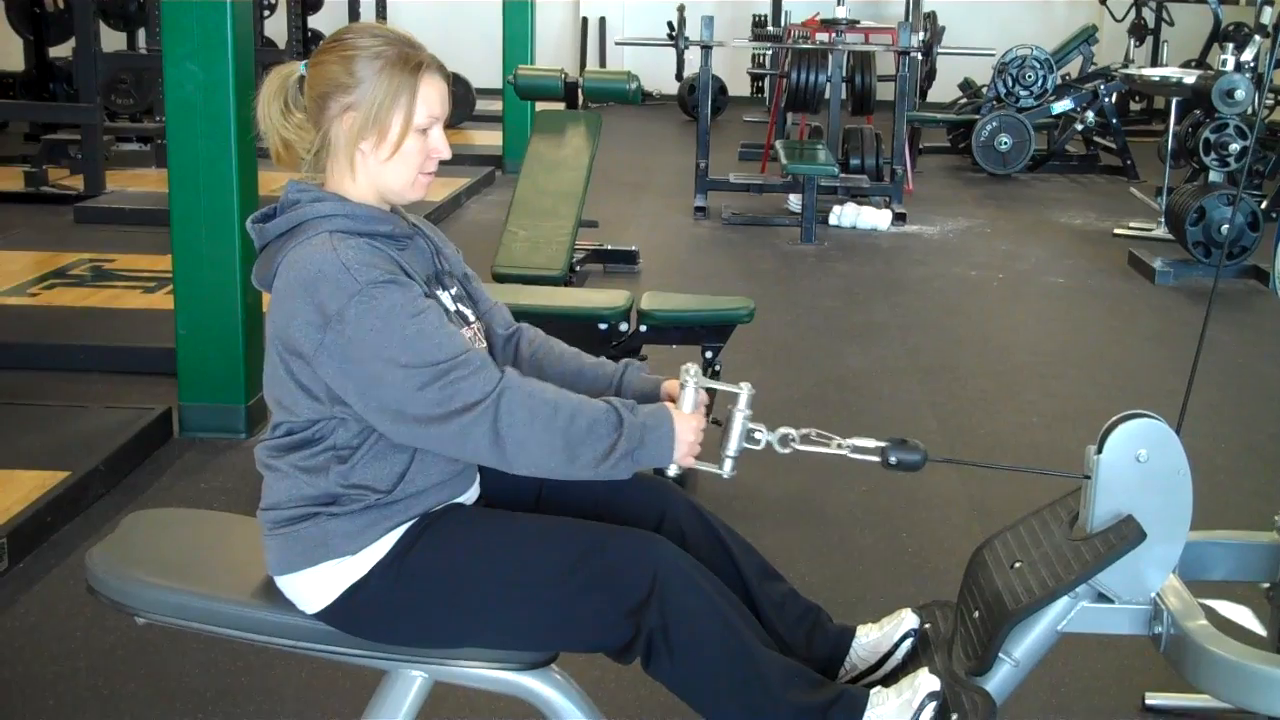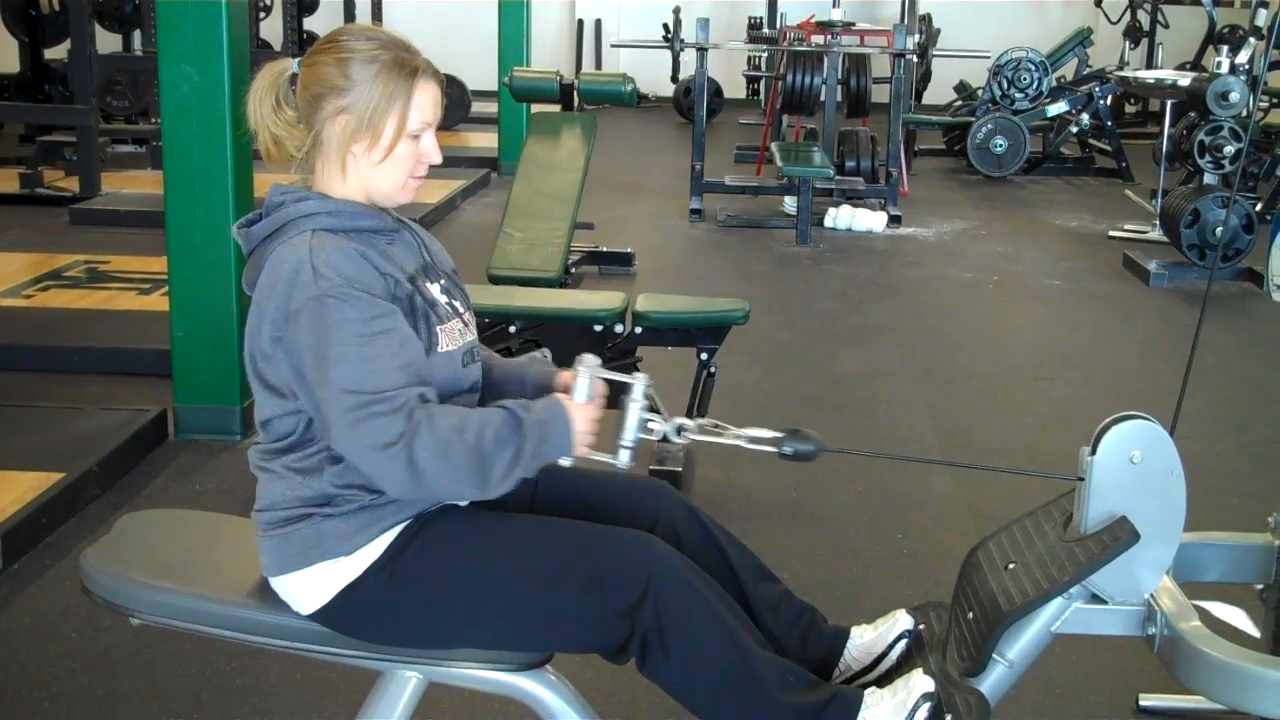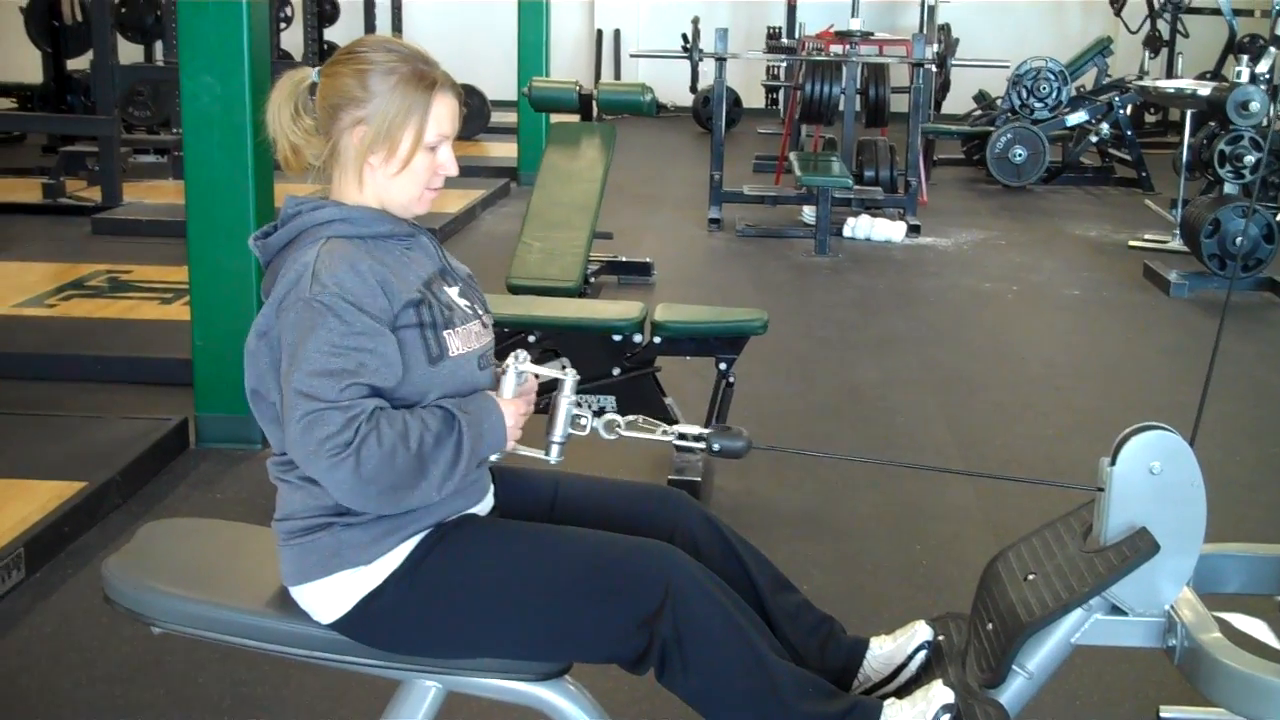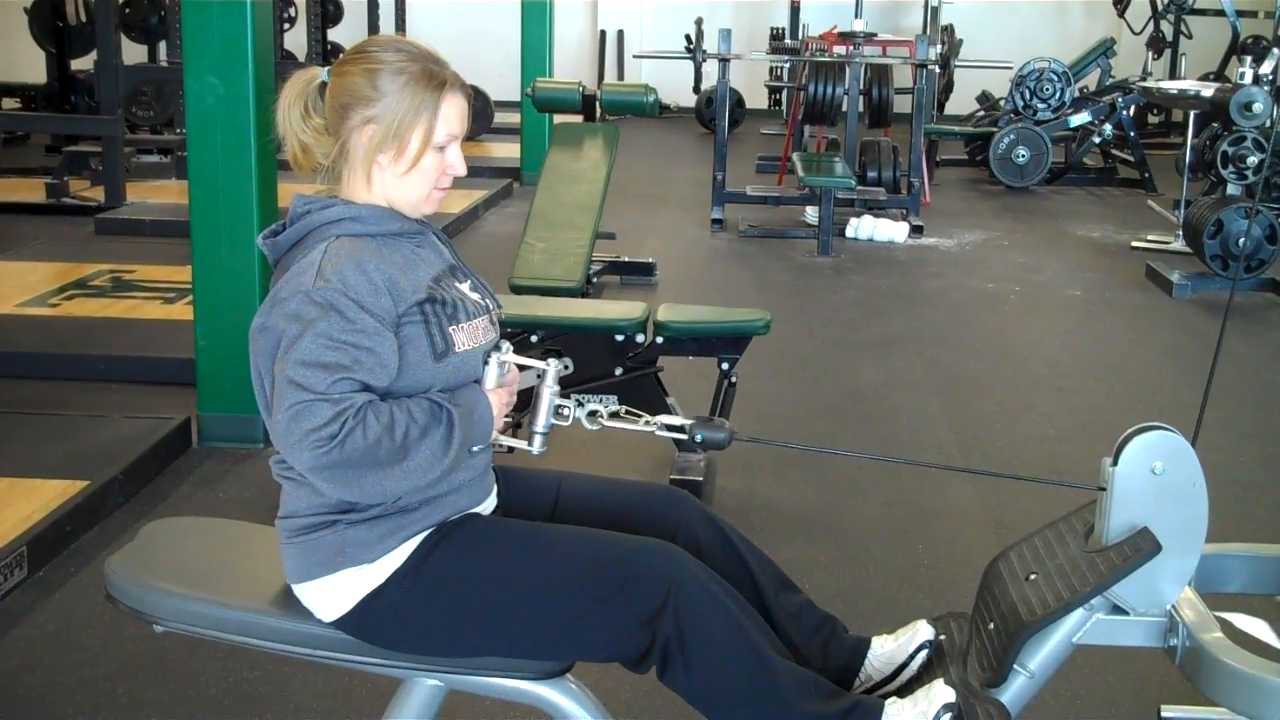
dt=0.4s
person 1, frame 1
left shoulder: (397, 234)
right shoulder: (335, 272)
left elbow: (507, 346)
right elbow: (485, 407)
left wrist: (641, 388)
right wrist: (650, 432)
left hip: (434, 487)
right hip: (363, 552)
left knee: (652, 506)
right knee: (643, 574)
left ankle: (825, 651)
person 1, frame 2
left shoulder: (386, 235)
right shoulder: (320, 272)
left elbow: (447, 372)
right elbow: (401, 443)
left wrist: (545, 382)
right wrist: (550, 426)
left hip: (421, 499)
right hip: (357, 552)
left knee: (648, 507)
right knee: (636, 574)
left ankle: (819, 651)
person 1, frame 3
left shoulder: (397, 243)
right shoulder: (331, 280)
right elbow: (345, 453)
left wrist: (501, 390)
right wrist: (488, 423)
left hip: (450, 502)
right hip: (378, 562)
left knee: (668, 515)
right knee: (657, 583)
left ankle: (838, 662)
person 1, frame 4
left shoulder: (405, 240)
right shoulder: (335, 277)
right elbow: (325, 440)
left wrist: (498, 385)
right wrist: (472, 416)
left hip: (454, 499)
right hip: (381, 559)
left knee: (670, 514)
right knee: (659, 582)
left ankle: (839, 661)
